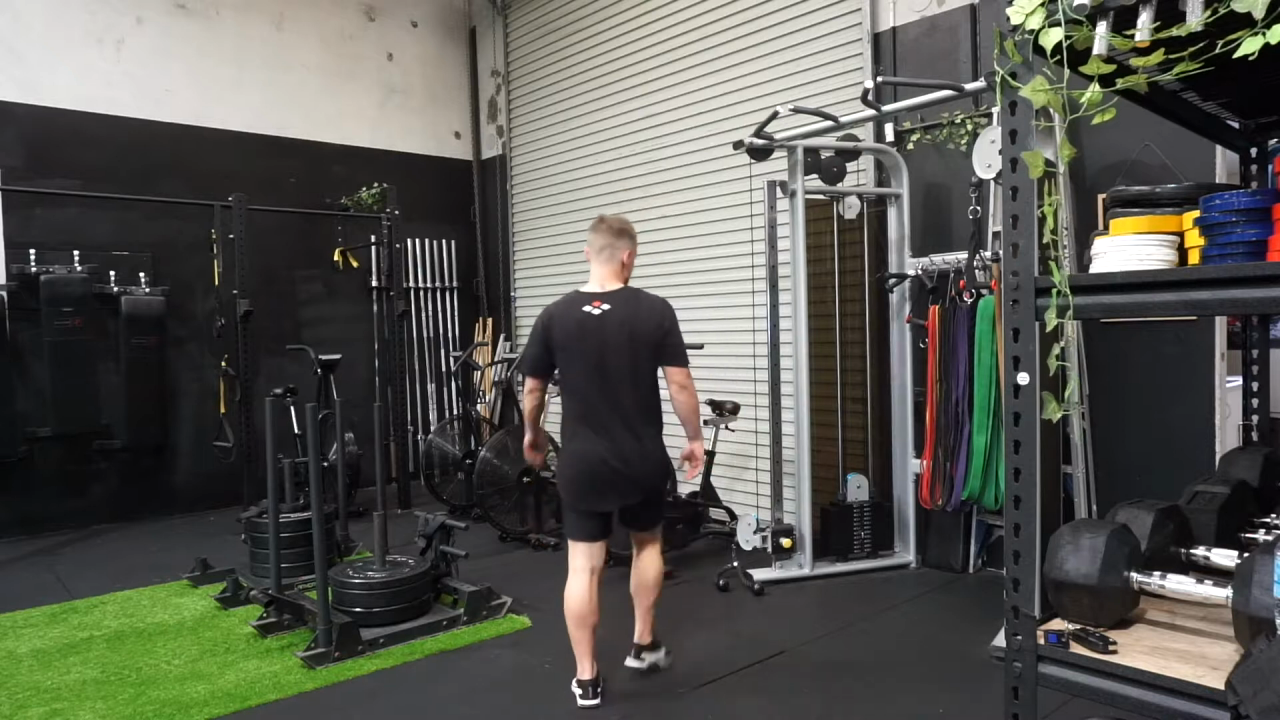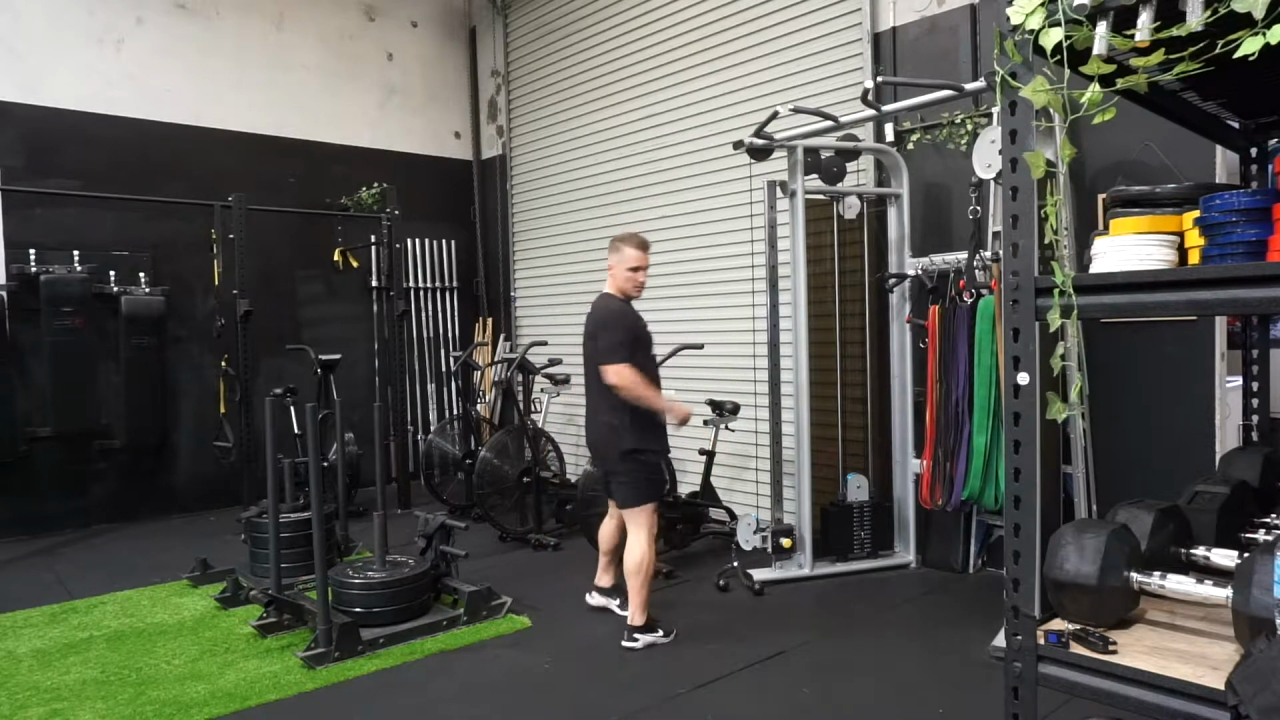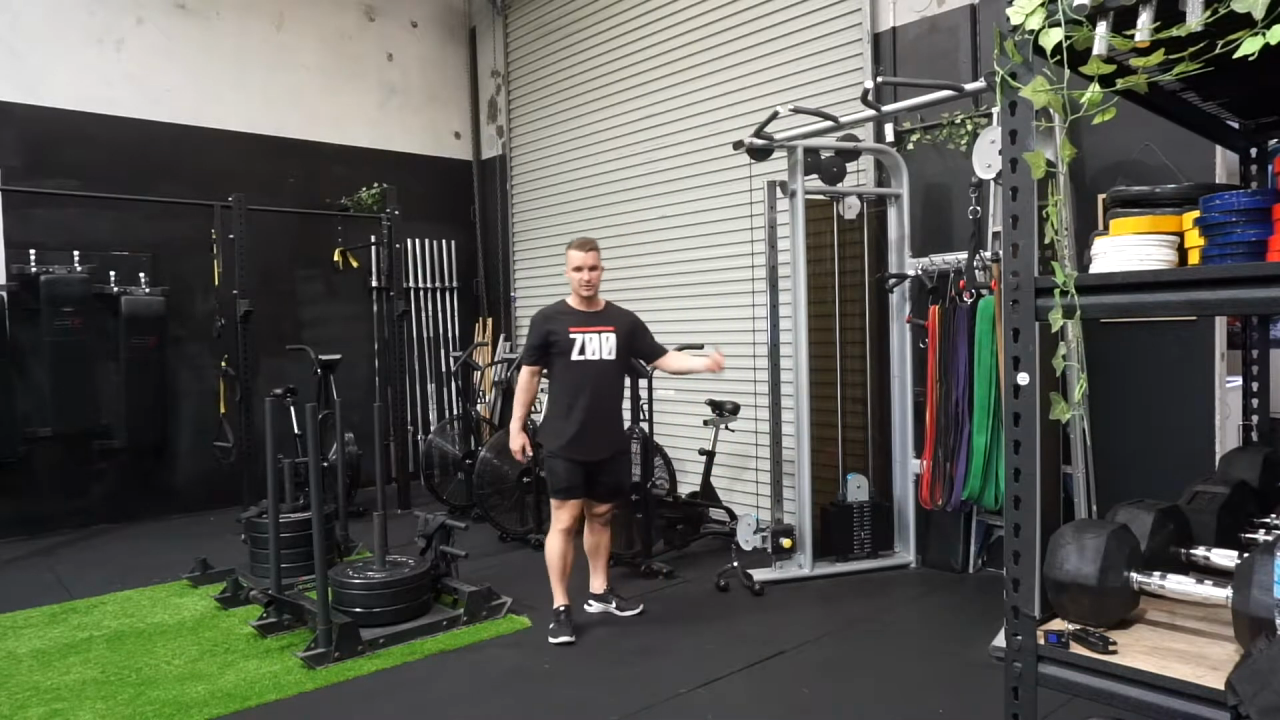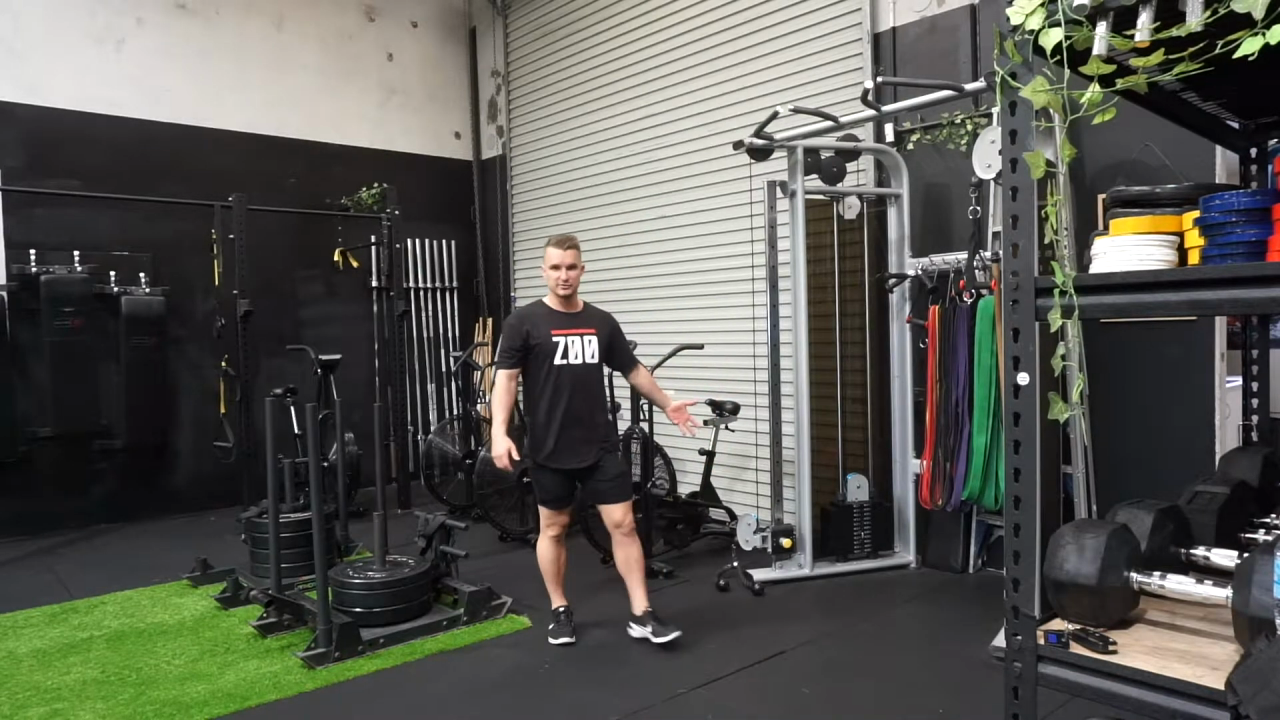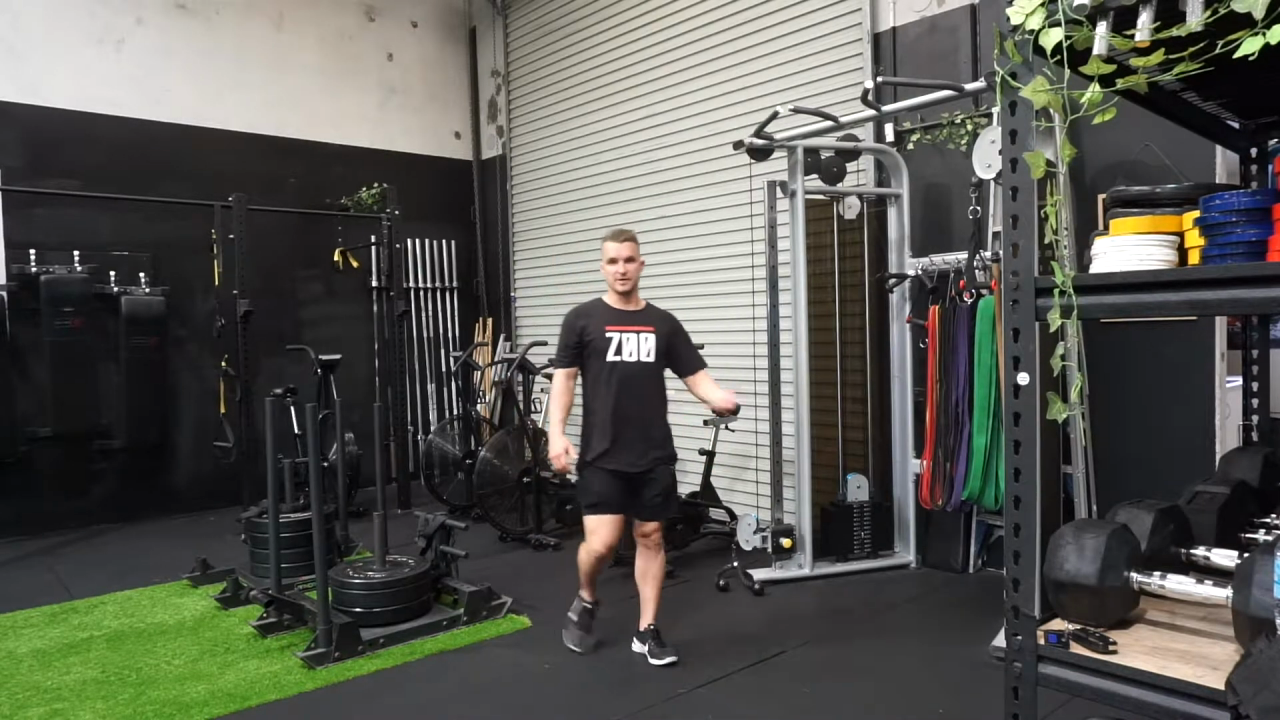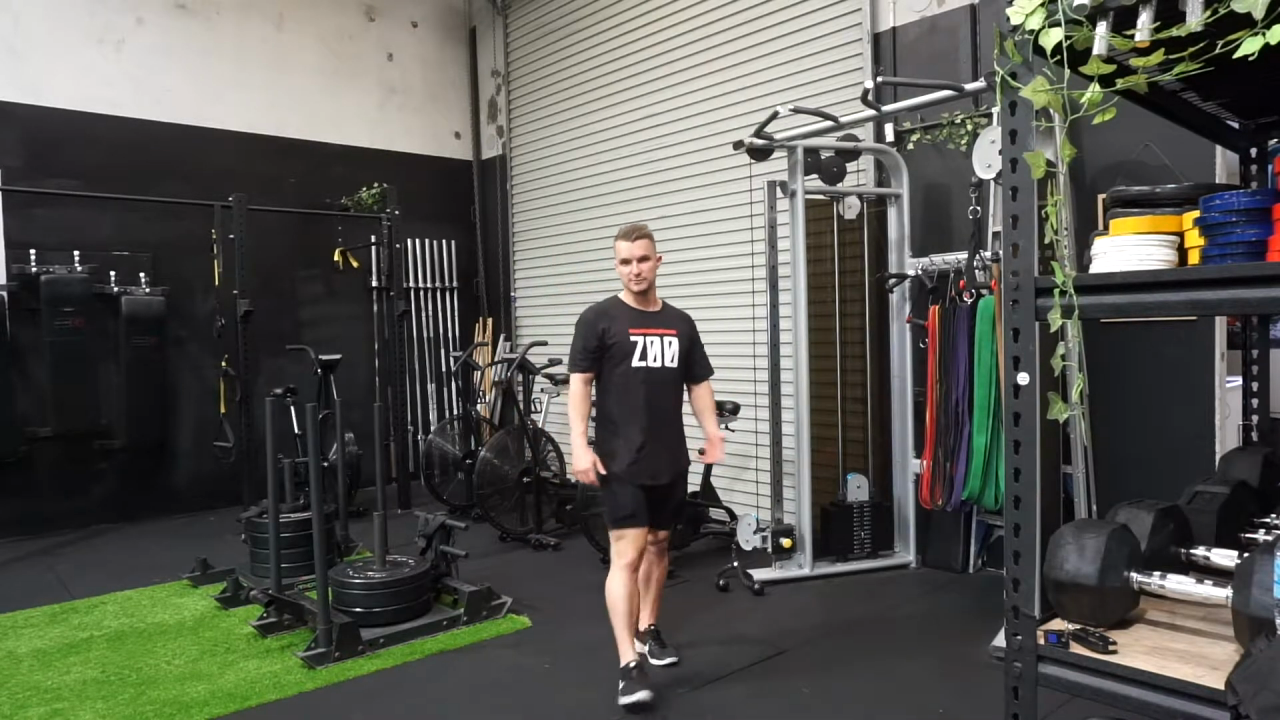
dt=0.7s
person 1, frame 1
left shoulder: (555, 316)
right shoulder: (655, 311)
left elbow: (533, 388)
right elbow: (680, 383)
left wrist: (532, 435)
right wrist: (694, 438)
left hip: (582, 461)
right hip: (643, 458)
left knee: (584, 568)
right knee: (647, 546)
left ankle: (587, 679)
right ankle: (644, 643)
person 1, frame 2
left shoulder: (618, 310)
right shoulder: (612, 313)
right elbow: (617, 375)
right wrist: (667, 407)
left hip: (615, 436)
right hip: (627, 438)
left knee: (622, 512)
right knee: (643, 527)
left ankle: (603, 586)
right ankle: (639, 625)
person 1, frame 3
left shoulder: (625, 320)
right shoulder: (548, 319)
left elbow: (662, 359)
right elbow: (529, 374)
left wrist: (702, 362)
right wrist: (517, 426)
left hip: (611, 442)
right hip: (565, 442)
left knee: (601, 516)
right knee: (564, 522)
left ankle: (600, 592)
right ankle: (560, 608)
person 1, frame 4
left shoulder: (602, 322)
right shoulder: (525, 321)
left elbow: (632, 369)
right elbow: (506, 379)
left wrist: (667, 404)
right wrist: (499, 432)
left hip: (600, 446)
right hip: (549, 449)
left knee: (623, 524)
right knee: (553, 528)
left ankle: (642, 615)
right ankle: (560, 611)
person 1, frame 5
left shoulder: (664, 323)
right shoulder: (582, 319)
left elbow: (696, 375)
right elbow: (563, 378)
left wrist: (718, 399)
right wrist: (556, 433)
left hip: (654, 453)
right hip: (602, 452)
left knee: (651, 537)
right knee: (601, 542)
left ankle: (647, 630)
right ankle: (585, 600)
person 1, frame 6
left shoulder: (680, 322)
right shoulder: (598, 318)
left elbow: (698, 382)
right elbow: (580, 383)
left wrist: (712, 433)
right wrist: (579, 445)
left hip: (670, 460)
right hip: (621, 461)
left knee: (658, 543)
right knee: (626, 556)
left ankle: (647, 628)
right ankle: (629, 667)
